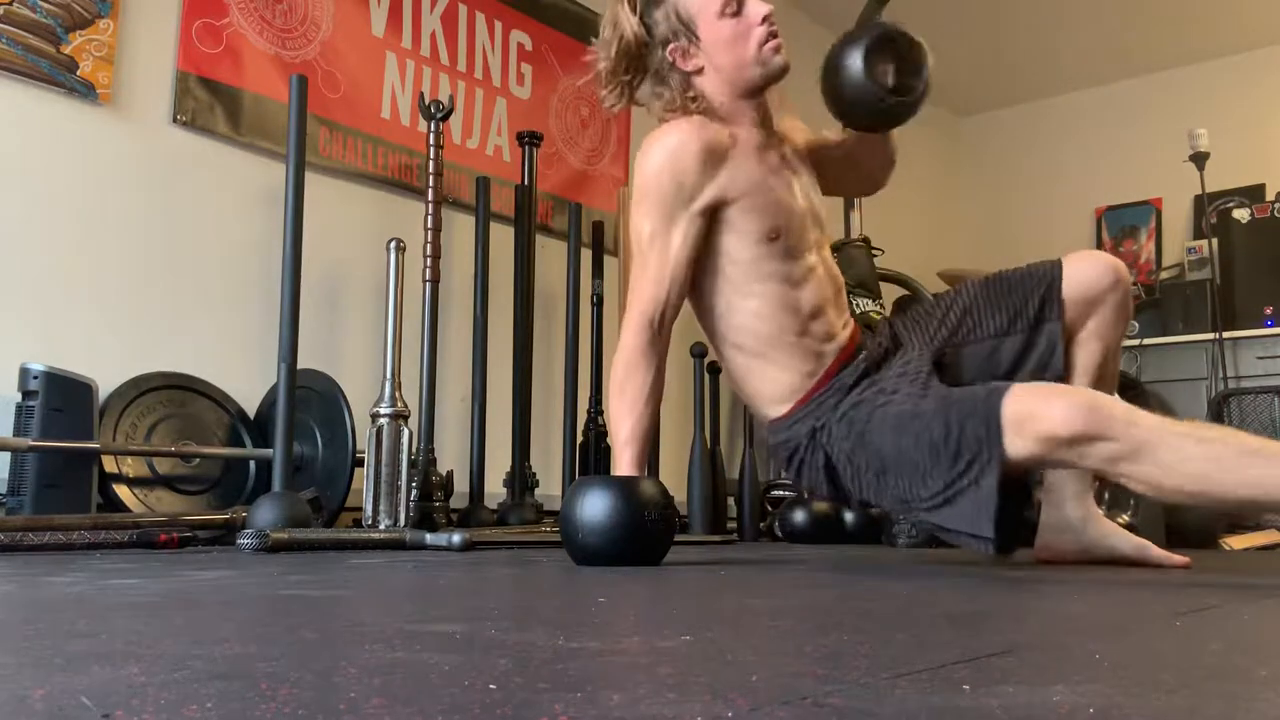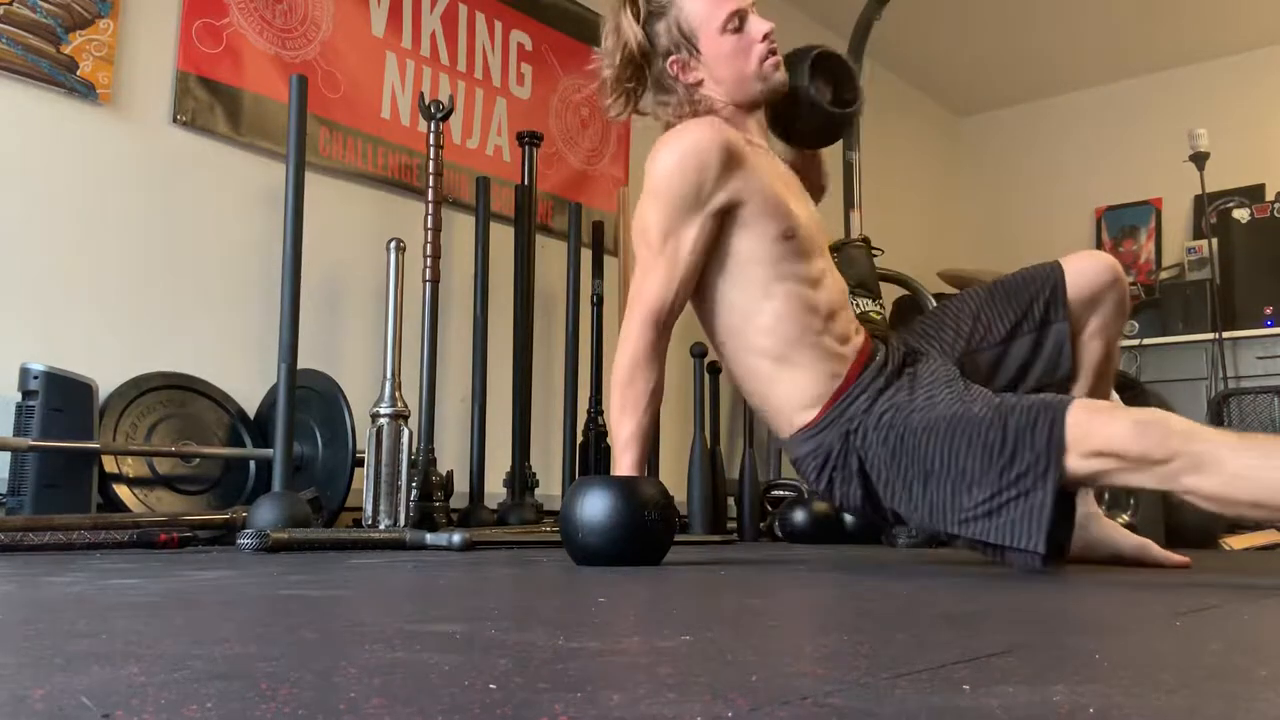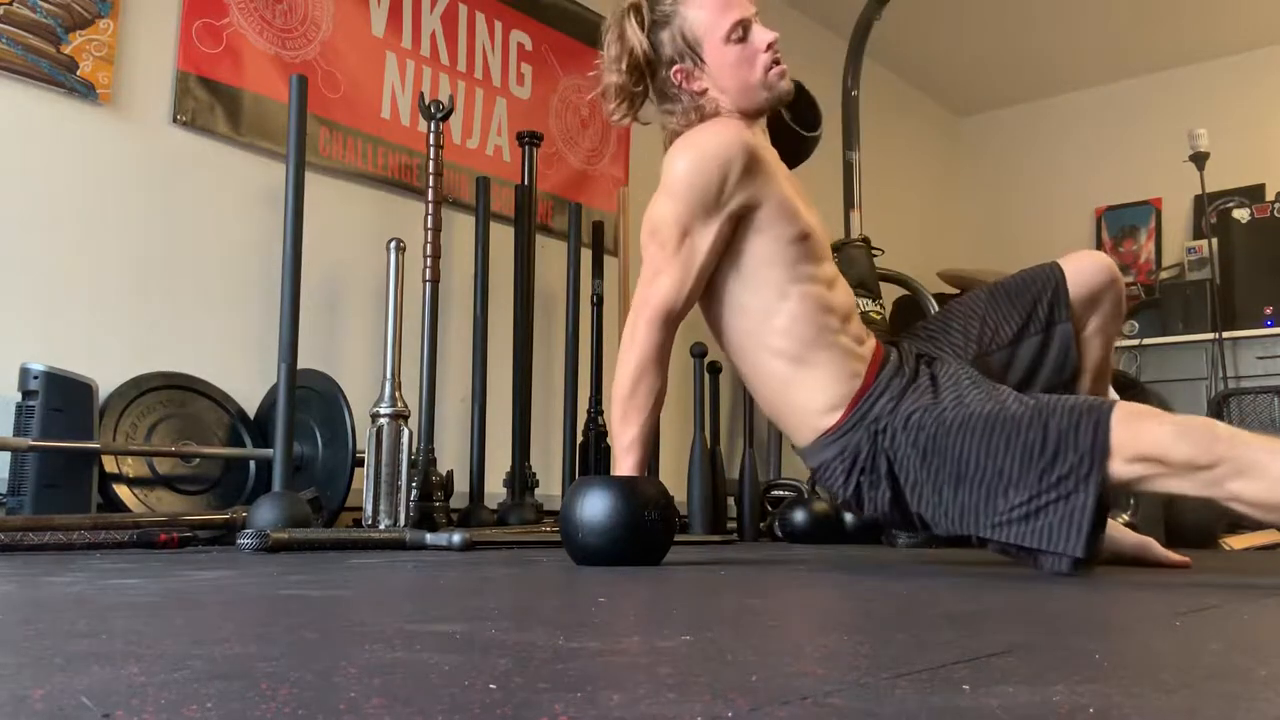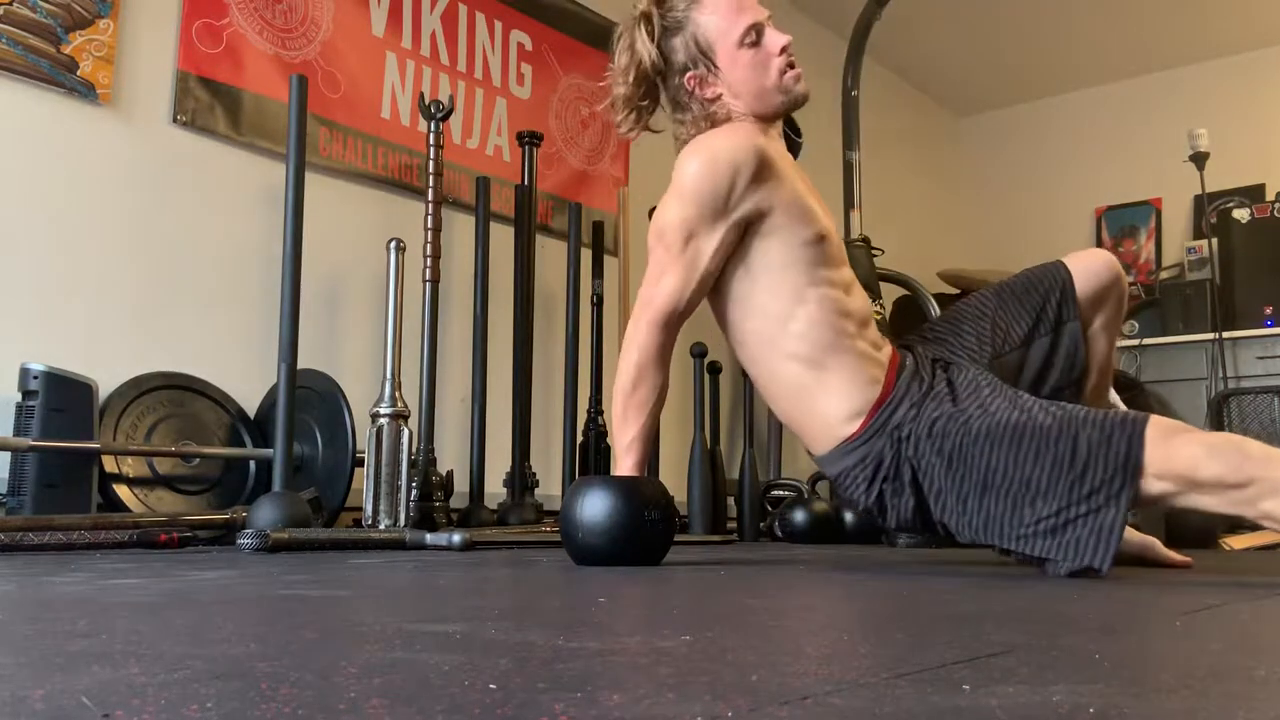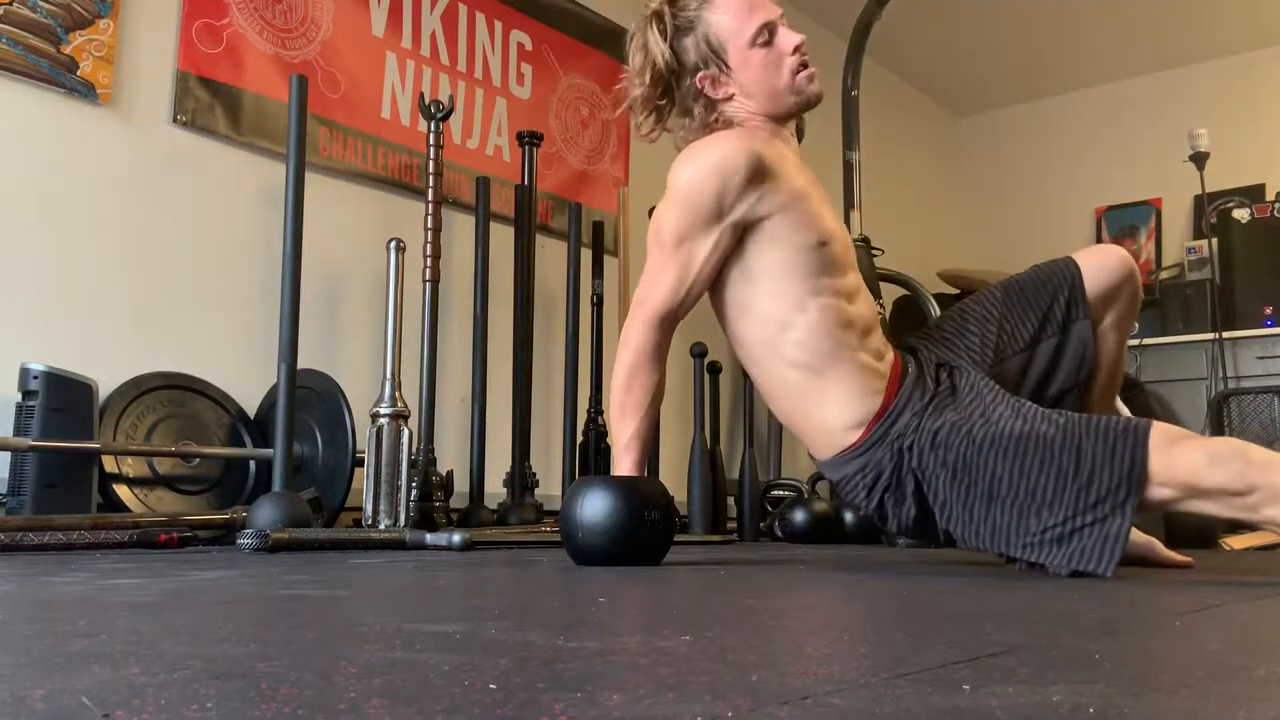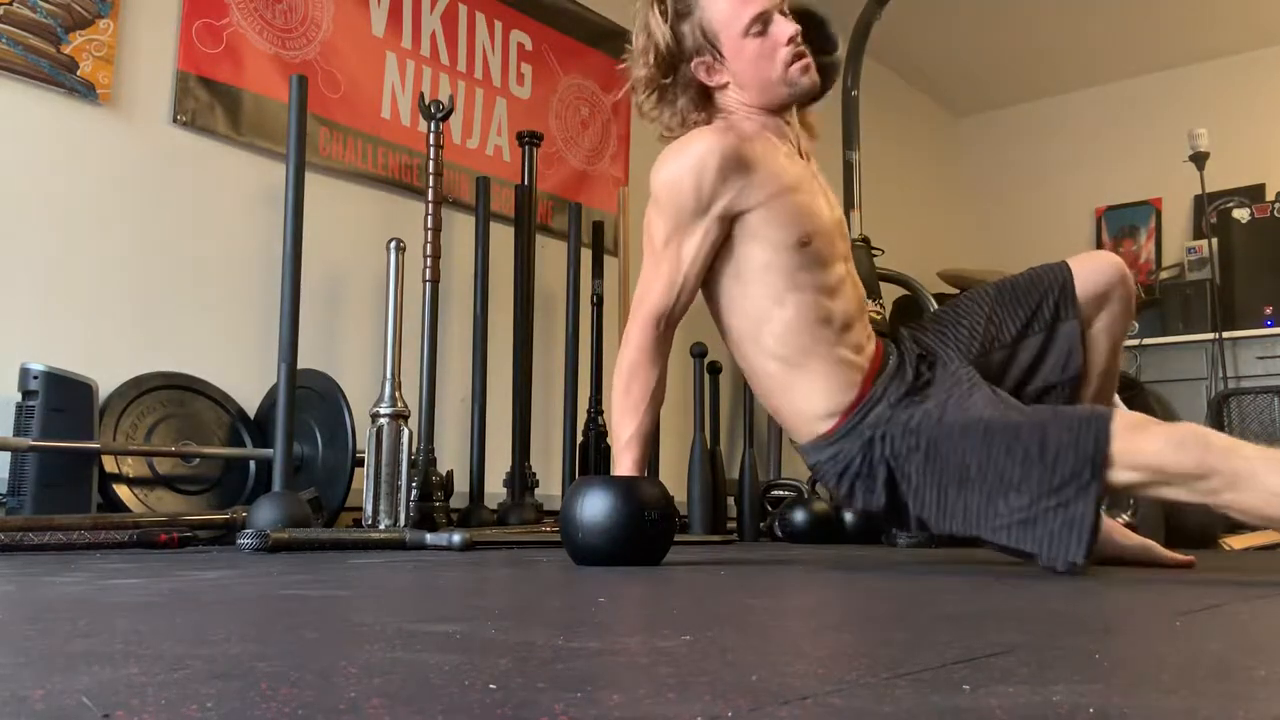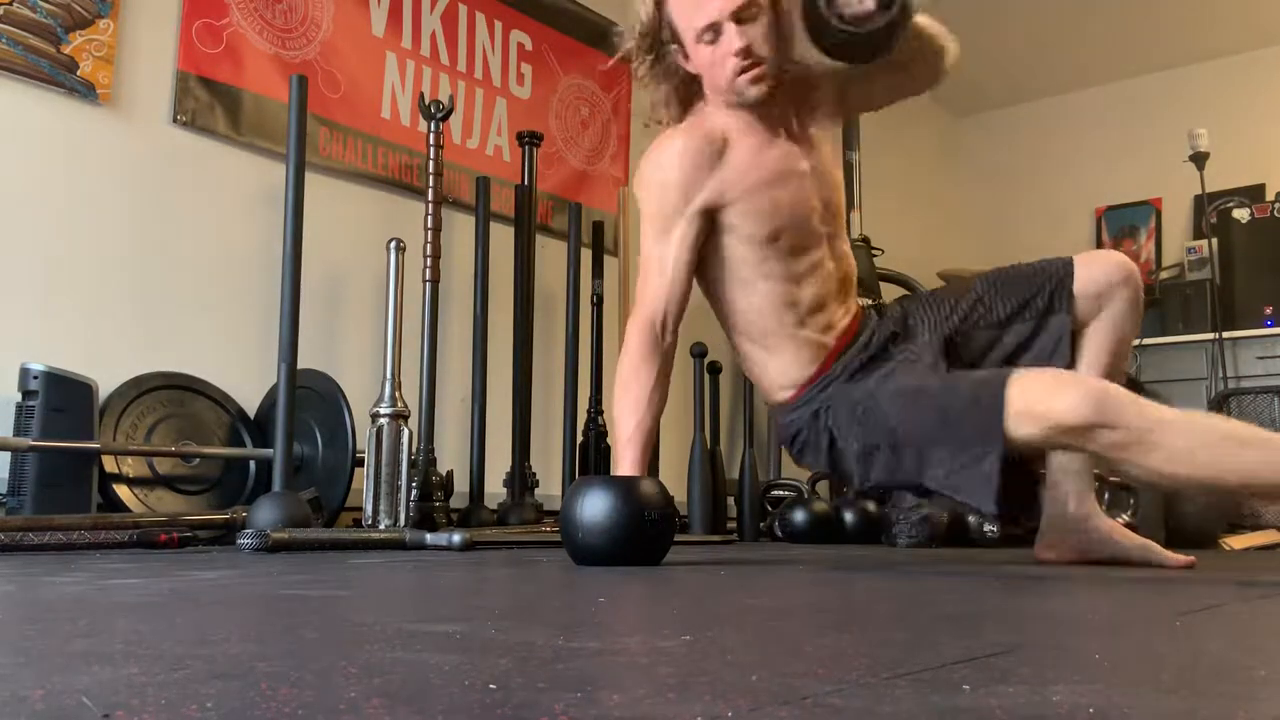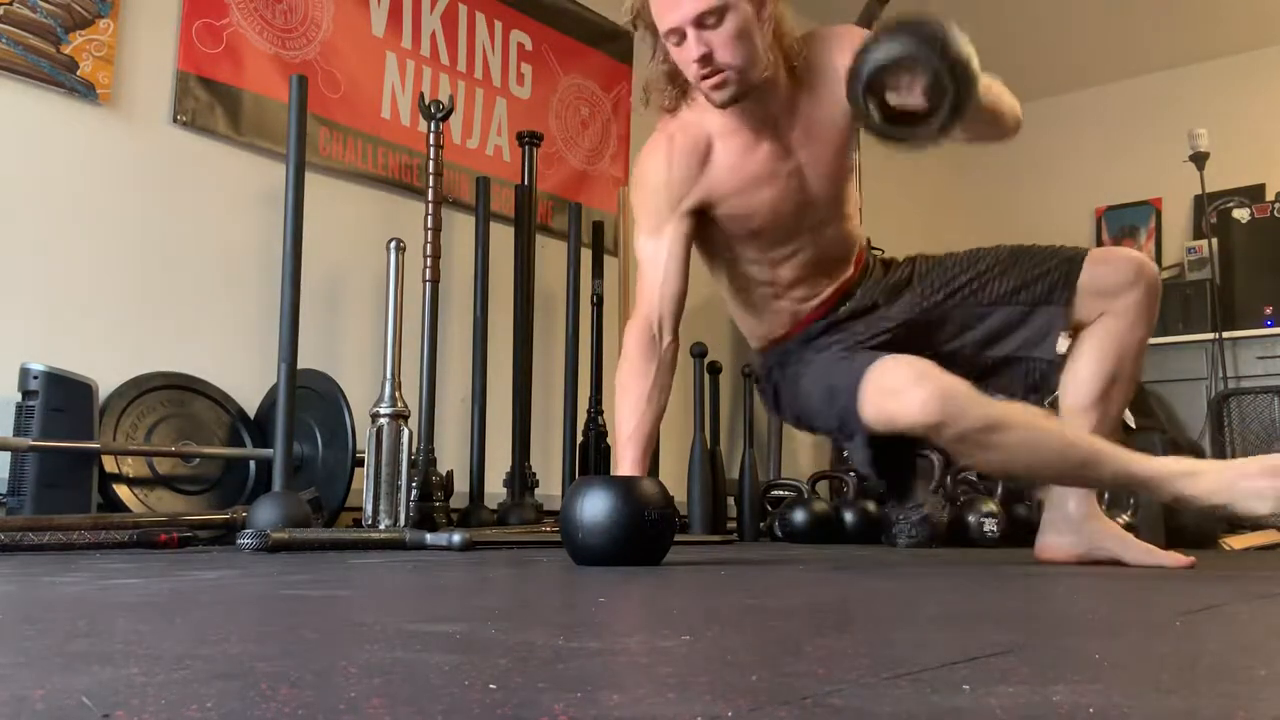
dt=0.2s
person 1, frame 1
left shoulder: (771, 129)
right shoulder: (684, 148)
left elbow: (866, 173)
right elbow: (646, 325)
left hip: (880, 357)
right hip: (832, 422)
left knee: (1100, 278)
right knee: (1065, 419)
left ankle: (1068, 517)
person 1, frame 2
left shoulder: (752, 146)
right shoulder: (696, 149)
right elbow: (647, 322)
left hip: (892, 366)
right hip: (859, 431)
left knee: (1097, 278)
right knee: (1125, 438)
left ankle: (1072, 517)
person 1, frame 3
left shoulder: (745, 156)
right shoulder: (714, 148)
right elbow: (653, 319)
left wrist: (778, 151)
right wrist: (626, 487)
left hip: (900, 371)
right hip: (879, 436)
left knee: (1093, 278)
right knee: (1173, 446)
left ankle: (1078, 517)
person 1, frame 4
left shoulder: (752, 158)
right shoulder: (726, 154)
right elbow: (654, 319)
left hip: (913, 376)
right hip: (899, 443)
left knee: (1097, 274)
right knee: (1207, 463)
left ankle: (1083, 516)
person 1, frame 5
left shoulder: (769, 154)
right shoulder: (724, 163)
right elbow: (649, 320)
right wrist: (626, 487)
left hip: (918, 378)
right hip: (904, 449)
left knee: (1110, 271)
right knee: (1207, 469)
left ankle: (1085, 511)
person 1, frame 6
left shoulder: (783, 136)
right shoulder: (707, 158)
right elbow: (652, 320)
left wrist: (803, 89)
right wrist: (626, 486)
left hip: (905, 367)
right hip: (881, 435)
left knee: (1104, 277)
right knee: (1173, 455)
left ankle: (1077, 513)
person 1, frame 7
left shoulder: (805, 93)
right shoulder: (689, 156)
left elbow: (935, 61)
right elbow: (651, 326)
right wrist: (626, 485)
left hip: (884, 337)
right hip: (835, 407)
left knee: (1110, 279)
right knee: (1067, 405)
left ankle: (1070, 514)
person 1, frame 8
left shoulder: (833, 62)
right shoulder: (676, 155)
left elbow: (1003, 120)
right elbow: (652, 327)
left hip: (885, 287)
right hip: (805, 353)
left knee: (1127, 278)
right knee: (920, 399)
left ankle: (1070, 517)
right ankle: (1182, 483)
